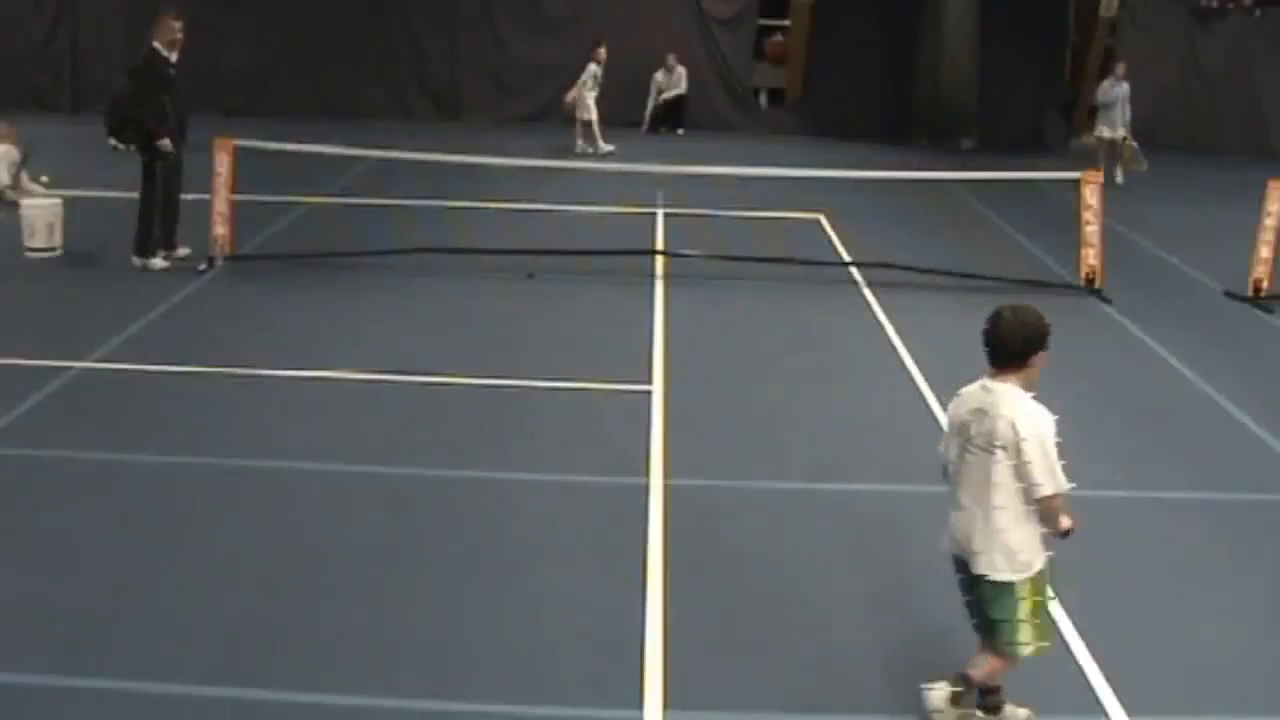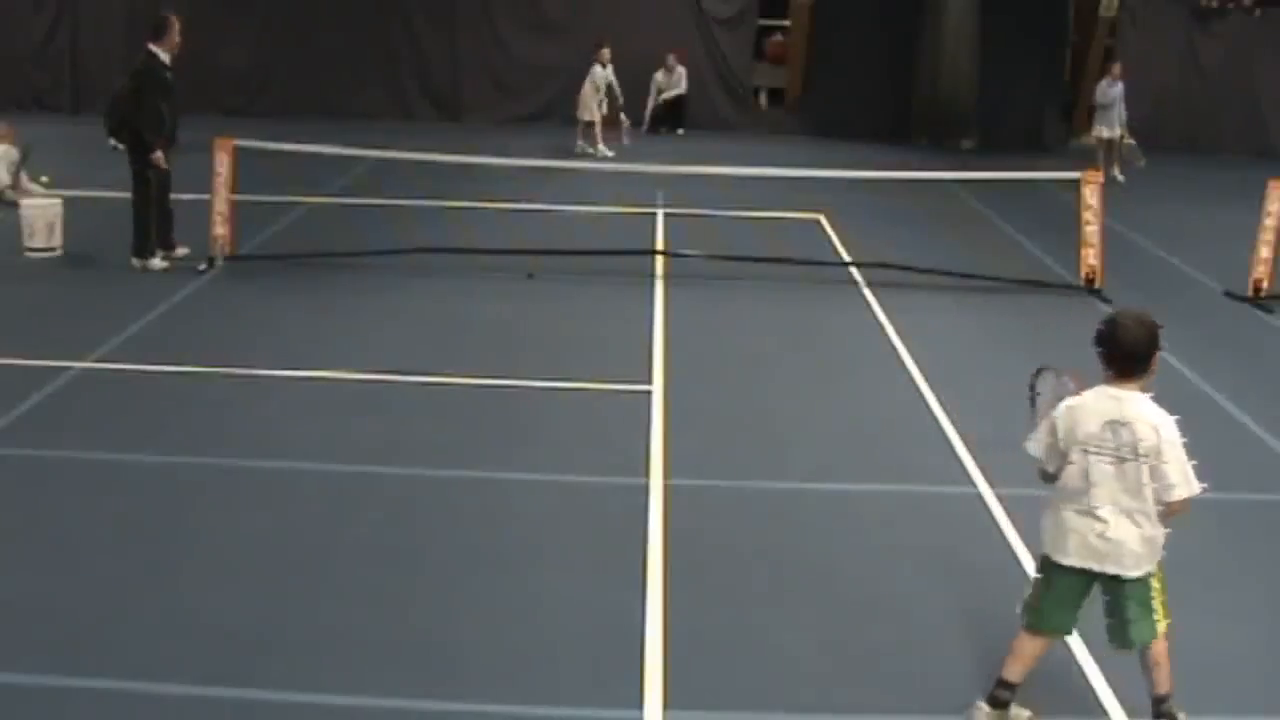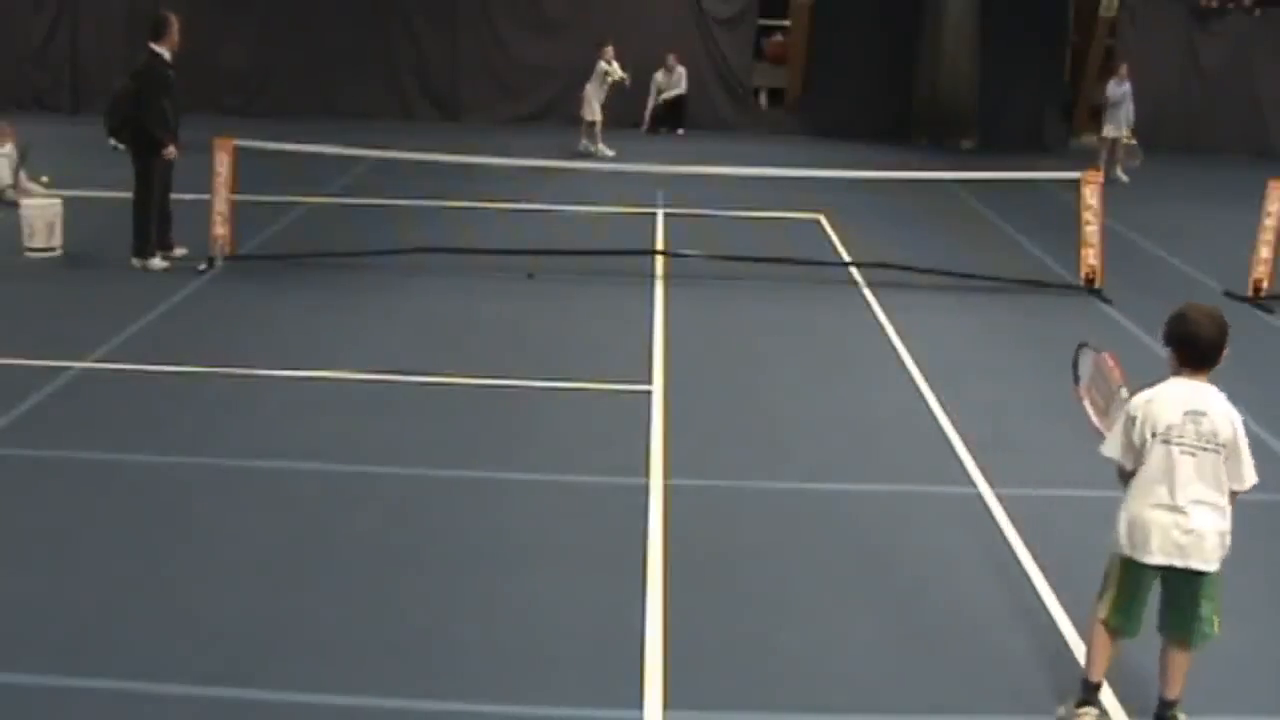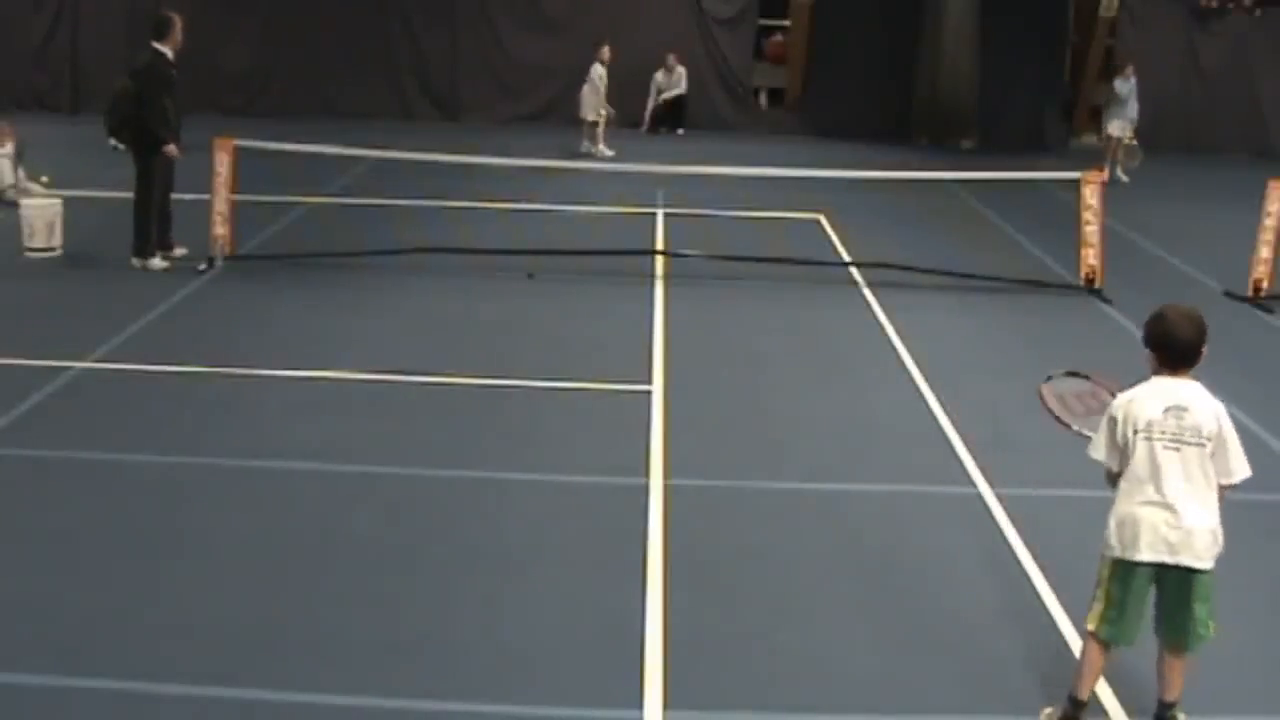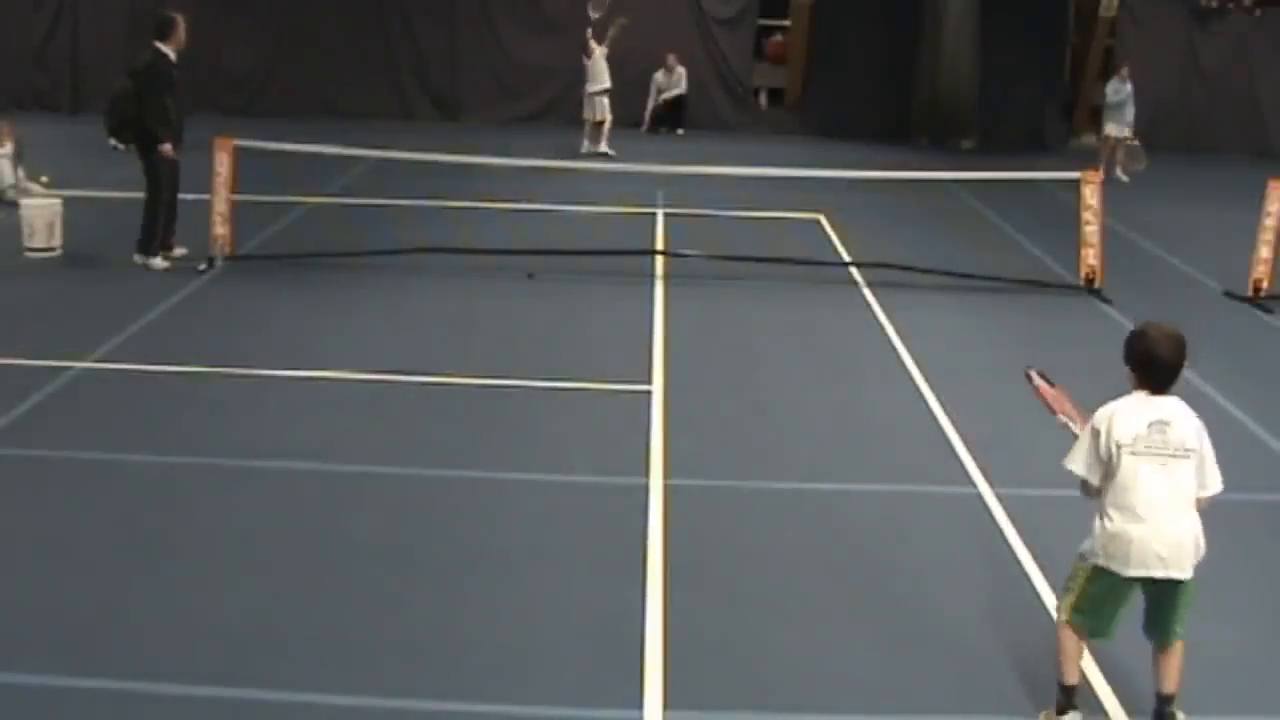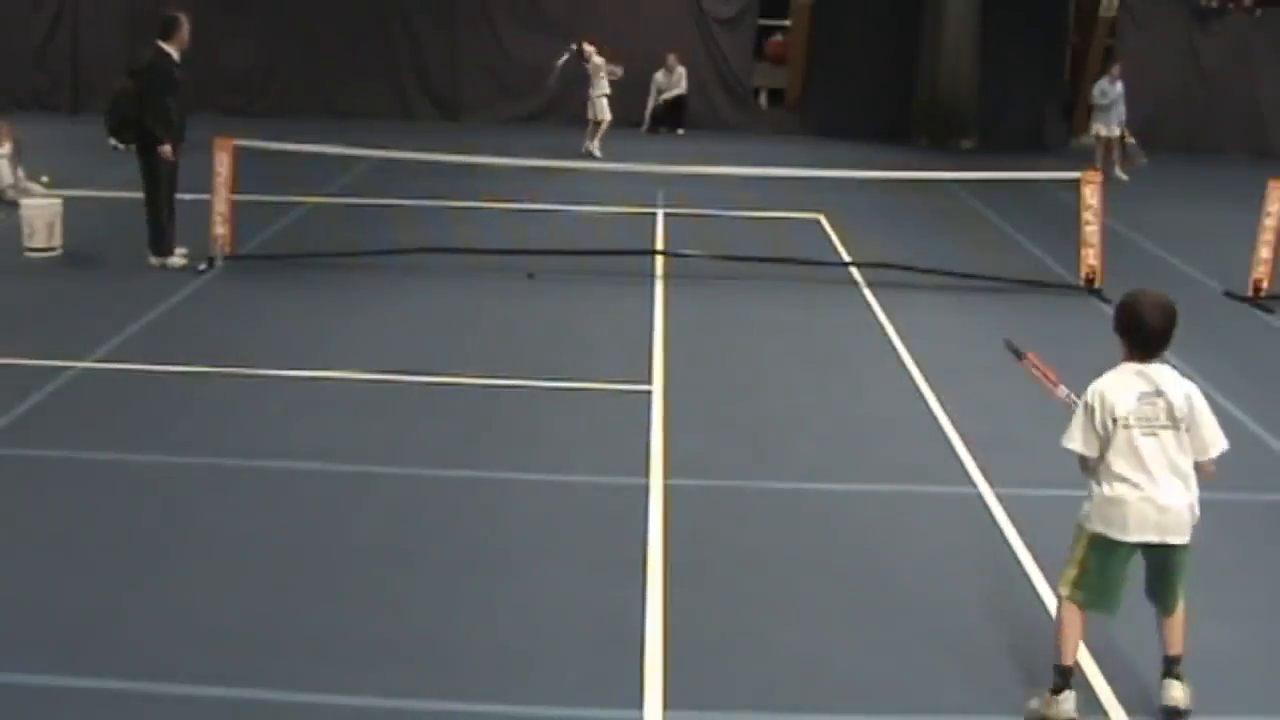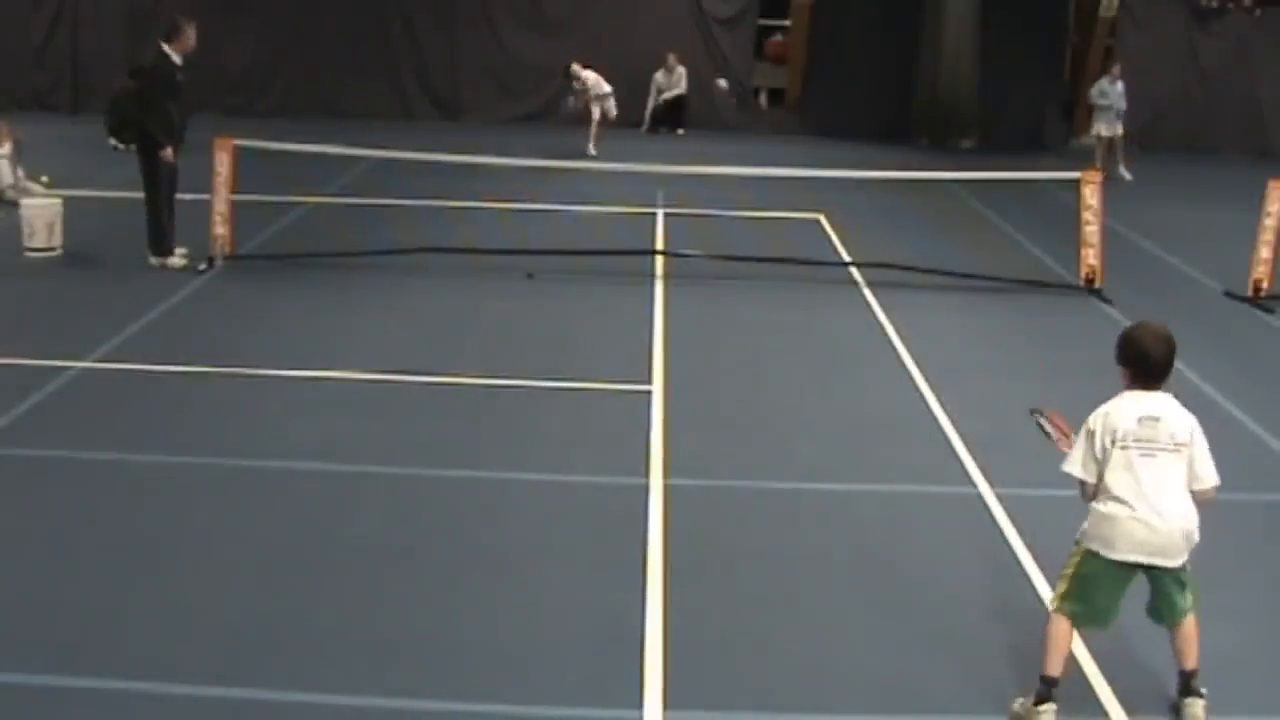
dt=0.4s
person 1, frame 1
left shoulder: (962, 401)
right shoulder: (1031, 417)
right elbow: (1047, 496)
right wrist: (1061, 521)
left hip: (966, 537)
right hip: (1009, 547)
left knee: (996, 631)
right knee: (1018, 641)
person 1, frame 2
left shoulder: (1071, 410)
right shoulder: (1158, 424)
left elbow: (1049, 472)
right elbow: (1176, 502)
right wrist: (1150, 514)
left hip: (1071, 540)
right hip: (1132, 547)
left knee: (1040, 625)
right knee: (1152, 633)
person 1, frame 3
left shoulder: (1145, 403)
right shoulder: (1227, 415)
left elbow: (1126, 471)
right elbow: (1235, 490)
left hip: (1144, 531)
right hip: (1201, 540)
left knee: (1109, 618)
right knee: (1181, 636)
person 1, frame 4
left shoulder: (1127, 403)
right shoulder: (1213, 410)
left elbow: (1113, 476)
right elbow: (1224, 485)
left hip: (1134, 532)
right hip: (1193, 538)
left knee: (1102, 629)
right knee: (1177, 638)
person 1, frame 5
left shoulder: (1109, 417)
right shoulder: (1191, 424)
left elbow: (1089, 488)
right elbow: (1201, 500)
left hip: (1120, 543)
right hip: (1178, 547)
left knee: (1072, 618)
right knee: (1168, 634)
person 1, frame 6
left shoulder: (1102, 390)
right shoulder: (1186, 391)
left elbow: (1088, 463)
right elbow: (1207, 466)
left hip: (1116, 513)
right hip: (1173, 514)
left knee: (1074, 597)
right knee: (1170, 599)
right ankle: (1174, 684)
person 1, frame 7
left shoulder: (1104, 416)
right shoulder: (1187, 421)
left elbow: (1088, 490)
right elbow: (1205, 492)
left hip: (1113, 532)
right hip: (1171, 536)
left knee: (1064, 609)
right knee: (1180, 613)
person 2, frame 1
left shoulder: (170, 62)
right shoulder: (149, 63)
right elbow: (140, 104)
right wrist: (157, 136)
left hip: (173, 139)
right hip: (157, 142)
left knee: (171, 194)
right knee: (153, 195)
left ankle: (167, 244)
right ankle: (143, 252)
person 2, frame 2
left shoulder: (161, 65)
right shoulder: (147, 68)
right elbow: (141, 113)
right wrist: (152, 147)
left hip: (160, 144)
right hip: (147, 147)
left knee: (162, 195)
right knee: (147, 198)
left ankle: (165, 244)
right ankle: (142, 254)
person 2, frame 3
left shoulder: (160, 63)
right shoulder: (150, 66)
right elbow: (148, 110)
left wrist: (168, 139)
right wrist: (163, 142)
left hip: (161, 141)
right hip: (150, 145)
left knee: (161, 195)
right knee: (147, 197)
left ankle: (163, 244)
right ankle: (143, 253)
person 2, frame 4
left shoulder: (162, 62)
right shoulder: (152, 65)
right elbow: (150, 109)
left wrist: (170, 138)
right wrist: (166, 140)
left hip: (163, 141)
right hip: (151, 143)
left knee: (163, 194)
right knee: (148, 196)
left ankle: (163, 244)
right ankle: (143, 253)
person 2, frame 5
left shoulder: (165, 61)
right shoulder: (153, 64)
right elbow: (149, 106)
right wrist: (161, 139)
left hip: (168, 139)
right hip: (156, 142)
left knee: (169, 193)
right knee: (158, 194)
left ankle: (164, 244)
right ankle: (146, 250)
person 2, frame 6
left shoulder: (168, 61)
right shoulder: (156, 64)
right elbow: (151, 106)
right wrist: (161, 140)
left hip: (169, 140)
right hip: (156, 143)
left knee: (167, 195)
right knee: (158, 197)
left ankle: (166, 245)
right ankle: (160, 252)
person 2, frame 7
left shoulder: (171, 64)
right shoulder: (158, 67)
right elbow: (152, 110)
right wrist: (162, 144)
left hip: (169, 141)
right hip: (156, 144)
left knee: (167, 195)
right knee: (158, 197)
left ankle: (166, 244)
right ankle: (160, 252)
